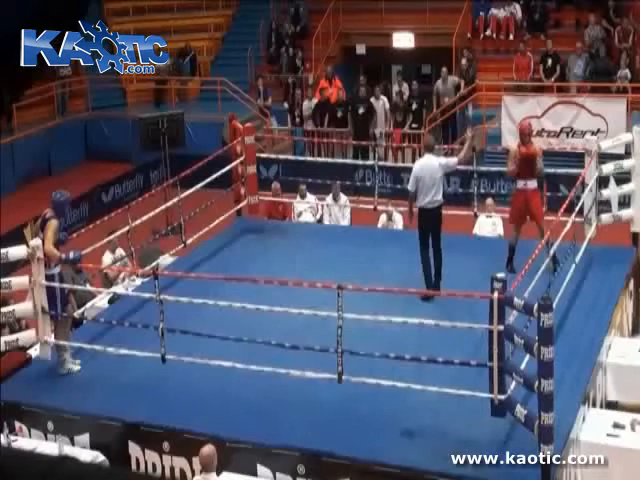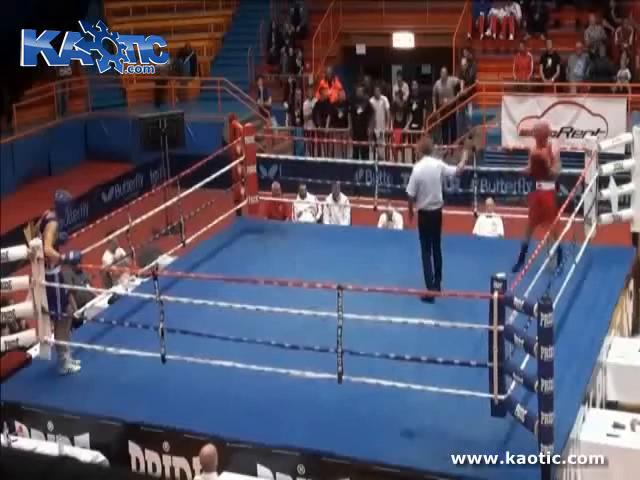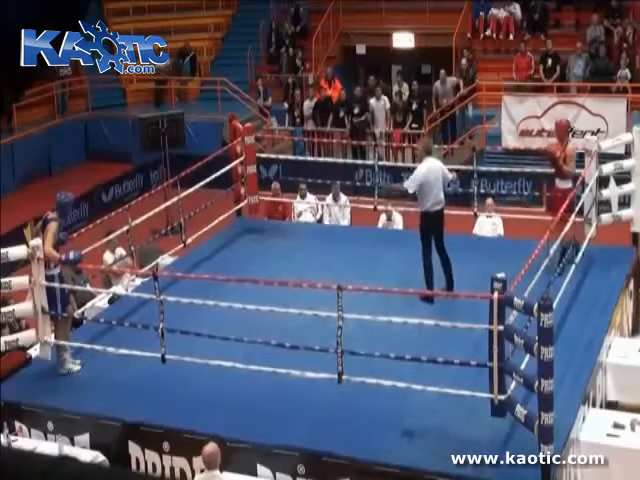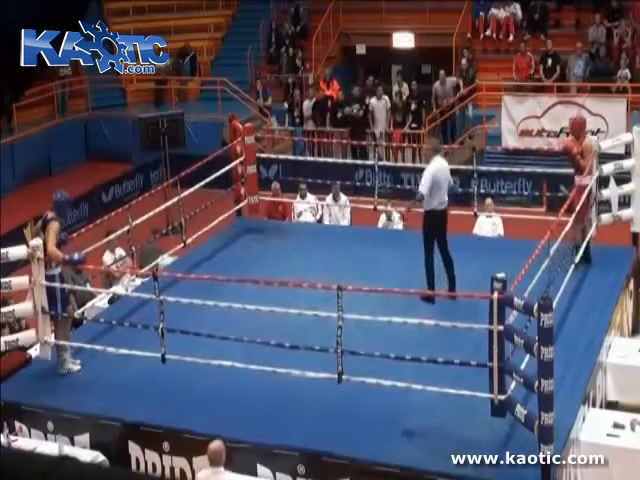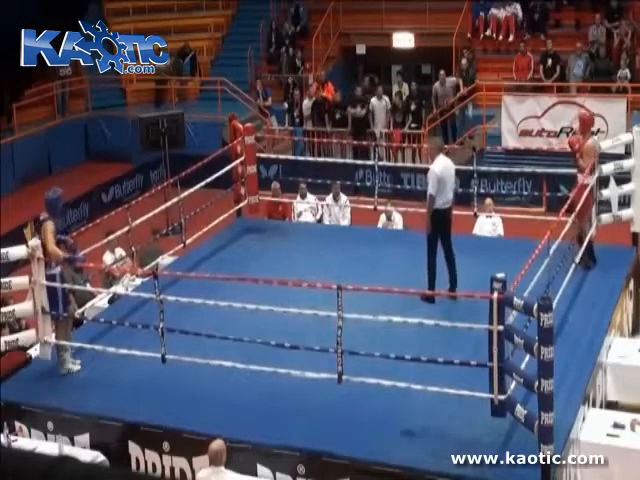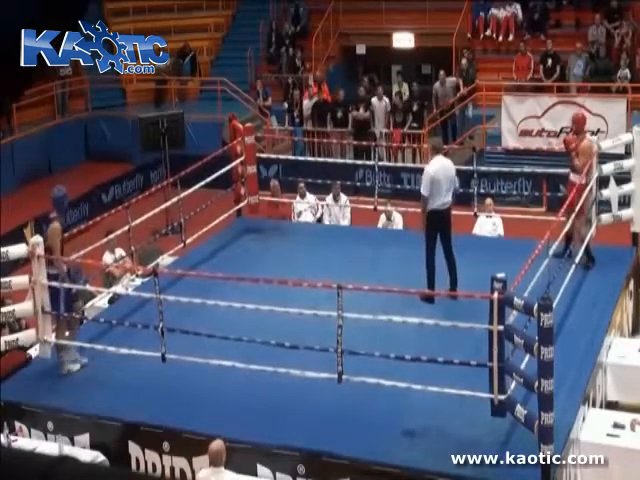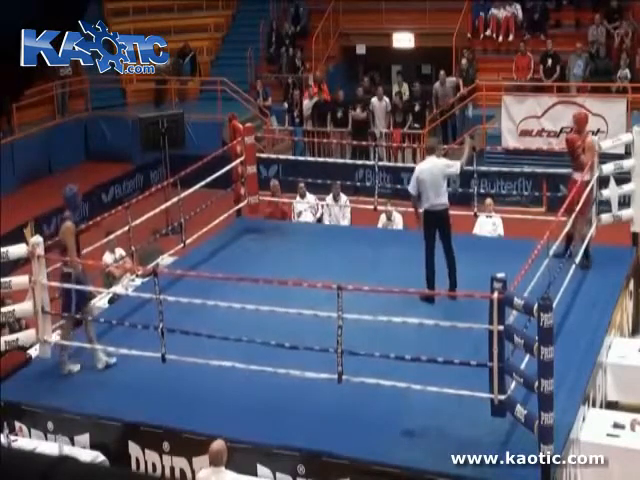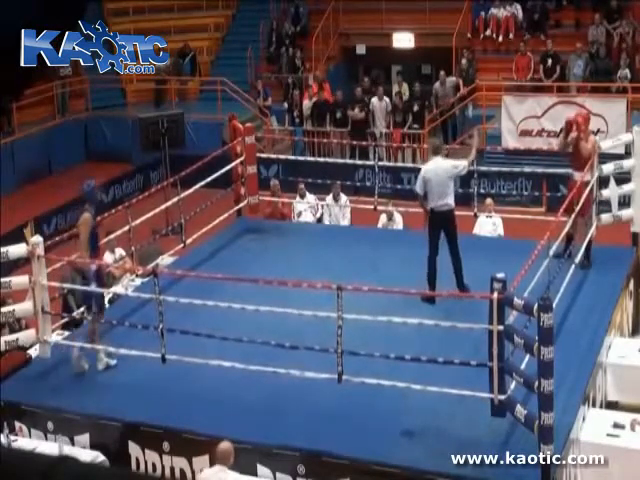
dt=0.4s
person 1, frame 1
left shoulder: (47, 214)
right shoulder: (53, 222)
left elbow: (36, 228)
right elbow: (48, 248)
right wrist: (66, 257)
left hip: (53, 271)
right hip: (51, 273)
left knee: (68, 311)
right knee: (60, 318)
left ankle: (66, 355)
right ankle: (63, 363)
person 1, frame 2
left shoulder: (48, 216)
right shoulder: (53, 223)
left elbow: (37, 229)
right elbow: (47, 250)
right wrist: (66, 258)
left hip: (53, 272)
right hip: (51, 274)
left knee: (68, 311)
right knee: (60, 318)
left ankle: (66, 355)
right ankle: (63, 363)
person 1, frame 3
left shoulder: (49, 217)
right shoulder: (54, 223)
left elbow: (38, 230)
right elbow: (47, 250)
right wrist: (65, 258)
left hip: (53, 272)
right hip: (51, 274)
left knee: (67, 312)
right knee: (60, 318)
left ankle: (66, 356)
right ankle: (63, 362)
person 1, frame 4
left shoulder: (49, 217)
right shoulder: (54, 224)
left elbow: (37, 231)
right elbow: (51, 250)
right wrist: (69, 259)
left hip: (53, 272)
right hip: (52, 274)
left knee: (68, 312)
right knee: (60, 318)
left ankle: (66, 356)
right ankle: (63, 363)
person 1, frame 5
left shoulder: (45, 219)
right shoulder: (48, 224)
right elbow: (52, 249)
left wrist: (67, 242)
right wrist: (70, 257)
left hip: (55, 272)
right hip: (53, 274)
left knee: (69, 311)
right knee: (61, 319)
left ankle: (67, 356)
right ankle: (63, 363)
person 1, frame 6
left shoulder: (57, 221)
right shoulder: (55, 225)
right elbow: (57, 257)
right wrist: (65, 278)
left hip: (61, 273)
right hip: (57, 274)
left knee: (73, 311)
right knee: (62, 319)
left ankle: (72, 355)
right ankle: (64, 362)
person 1, frame 7
left shoulder: (70, 220)
right shoulder: (68, 225)
right elbow: (72, 257)
right wrist: (80, 278)
left hip: (76, 273)
right hip: (72, 275)
left knee: (86, 313)
right knee: (70, 319)
left ankle: (98, 357)
right ankle: (64, 361)
person 1, frame 8
left shoulder: (91, 215)
right shoulder: (86, 217)
right elbow: (83, 250)
left wrist: (102, 269)
right wrist: (90, 276)
left hip: (95, 269)
right hip: (90, 271)
left knee: (98, 314)
right knee: (95, 314)
left ankle: (100, 357)
right ankle: (79, 351)
person 2, frame 1
left shoulder: (418, 165)
right shoulder: (440, 162)
left elbow: (412, 192)
right elbow: (461, 159)
left wrist: (410, 210)
right wrist: (468, 140)
left hip: (423, 211)
right hip: (436, 209)
left knee: (424, 249)
right knee: (437, 247)
left ankle: (429, 288)
right ankle: (437, 284)
person 2, frame 2
left shoulder: (418, 168)
right shoulder: (439, 164)
left elbow: (411, 194)
right elbow: (456, 171)
left wrist: (410, 210)
right wrist: (464, 158)
left hip: (424, 213)
right hip: (437, 211)
left knee: (426, 252)
right knee: (436, 249)
left ankle: (430, 290)
right ankle: (436, 285)
person 2, frame 3
left shoulder: (422, 170)
right shoulder: (439, 165)
left elbow: (406, 188)
right elbow: (449, 179)
left wrist: (389, 187)
right wrist: (454, 175)
left hip: (427, 214)
right hip: (439, 211)
left knee: (427, 253)
right knee: (441, 249)
left ankle: (430, 292)
right ankle: (450, 285)
person 2, frame 4
left shoulder: (431, 168)
right shoulder: (445, 164)
left elbow: (422, 195)
left wrist: (408, 207)
left hip: (432, 213)
right hip: (443, 211)
left knee: (429, 253)
right knee: (444, 249)
left ankle: (430, 292)
right ankle: (452, 288)
person 2, frame 5
left shoulder: (435, 168)
right shoulder: (450, 163)
left elbow: (432, 196)
left wrist: (428, 219)
left hip: (437, 212)
right hip: (447, 211)
left knee: (432, 252)
right knee: (448, 249)
left ankle: (431, 292)
right ankle: (453, 288)
person 2, frame 6
left shoulder: (429, 168)
right shoulder: (450, 164)
left elbow: (424, 196)
right elbow: (454, 186)
left wrist: (423, 215)
left hip: (433, 213)
right hip: (446, 211)
left knee: (430, 252)
right knee: (448, 250)
left ankle: (430, 292)
right ankle: (453, 288)
person 2, frame 7
left shoulder: (419, 168)
right shoulder: (443, 164)
left elbow: (413, 195)
right elbow: (461, 164)
left wrist: (417, 212)
right wrist: (467, 146)
left hip: (428, 213)
right hip: (443, 212)
left knee: (429, 253)
right knee: (448, 250)
left ankle: (430, 292)
right ankle: (452, 288)
person 2, frame 8
left shoulder: (426, 169)
right shoulder: (450, 165)
left elbow: (420, 194)
right elbow: (469, 161)
right wrist: (475, 143)
left hip: (434, 214)
right hip: (448, 213)
left knee: (433, 254)
right knee: (455, 251)
left ankle: (431, 292)
right ankle: (461, 286)
person 3, frame 1
left shoulder: (536, 150)
right shoulder: (514, 151)
left elbow: (540, 172)
right elbow: (510, 172)
left wrist: (535, 160)
right wrist: (518, 161)
left hip: (533, 190)
right hip: (520, 190)
left knee: (542, 225)
right knee: (516, 227)
left ankle: (553, 259)
right ankle: (510, 262)
person 3, frame 2
left shoulder: (553, 152)
right shoulder: (534, 150)
left elbow: (556, 174)
right elbow: (528, 171)
left wrist: (547, 163)
right wrist: (531, 165)
left hip: (549, 192)
right hip: (537, 190)
left knee: (553, 228)
right knee: (531, 227)
left ankle: (559, 262)
right ankle: (521, 259)
person 3, frame 3
left shoulder: (570, 149)
right shoulder: (557, 146)
left elbow: (570, 173)
left wrist: (558, 159)
right wrist: (553, 157)
left hip: (565, 189)
right hip: (558, 187)
left knee: (563, 224)
right knee: (563, 224)
left ankle: (561, 262)
person 3, frame 4
left shoulder: (587, 144)
right shoulder: (576, 142)
left elbow: (587, 167)
left wrist: (575, 156)
right wrist: (572, 154)
left hip: (584, 185)
right hip: (579, 183)
left knee: (579, 221)
right knee: (582, 220)
left ankle: (582, 255)
right ankle: (585, 255)
person 3, frame 5
left shoulder: (589, 144)
right shoulder: (583, 140)
left elbow: (585, 168)
left wrist: (576, 153)
right wrist: (576, 149)
left hip: (586, 184)
right hip: (581, 183)
left knee: (583, 221)
right knee: (577, 218)
left ankle: (591, 258)
right ankle: (582, 251)
person 3, frame 6
left shoulder: (586, 144)
right shoulder: (575, 139)
left elbow: (580, 167)
left wrist: (572, 152)
right wrist: (570, 149)
left hip: (580, 184)
right hip: (572, 181)
left knee: (579, 220)
right knee: (570, 217)
left ankle: (589, 257)
right ankle: (567, 249)
person 3, frame 7
left shoulder: (589, 140)
right shoulder: (575, 138)
left elbow: (587, 164)
left wrist: (578, 149)
right wrist: (569, 147)
left hip: (584, 181)
right hip: (574, 179)
left knee: (583, 219)
right knee: (571, 216)
left ankle: (586, 257)
right ankle: (567, 250)
person 3, frame 8
left shoulder: (591, 139)
right shoulder: (574, 136)
left elbow: (586, 153)
right elbow: (561, 149)
left wrist: (581, 134)
right wrist: (566, 133)
left hip: (585, 181)
right hip: (574, 179)
left knee: (585, 219)
left ankle: (587, 257)
right ankle: (567, 250)
